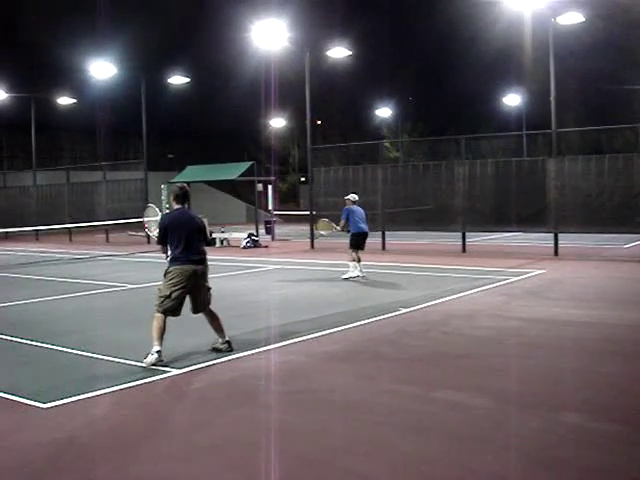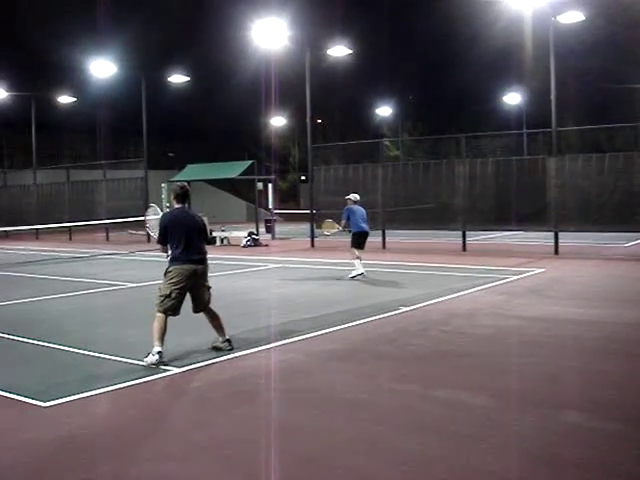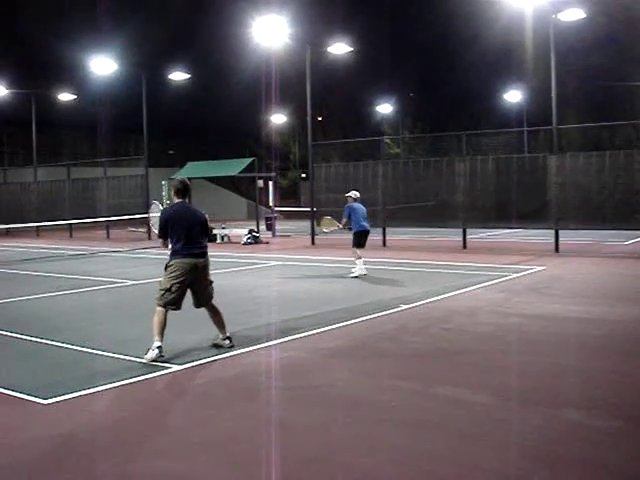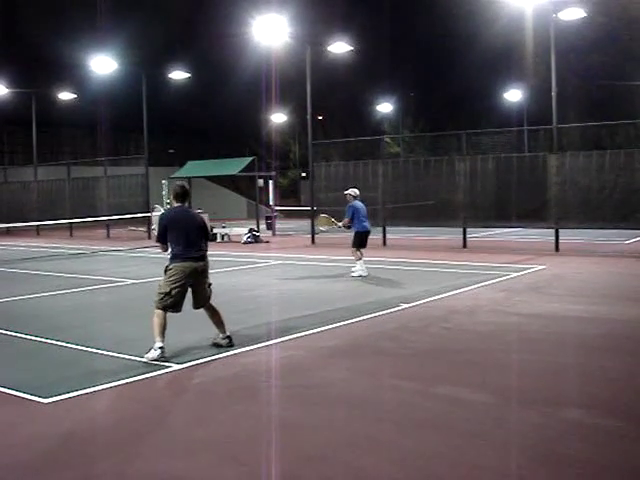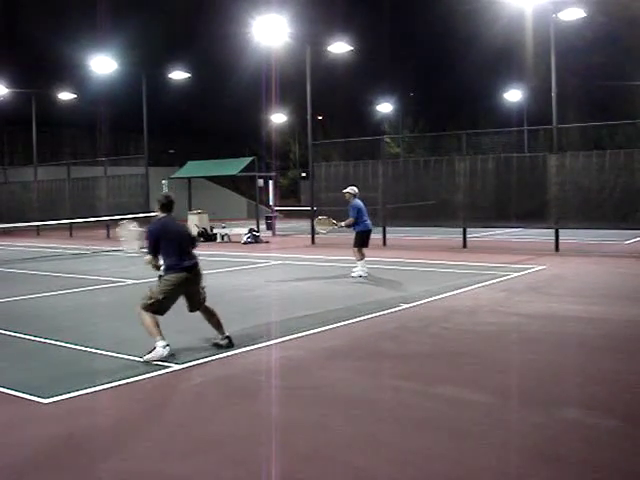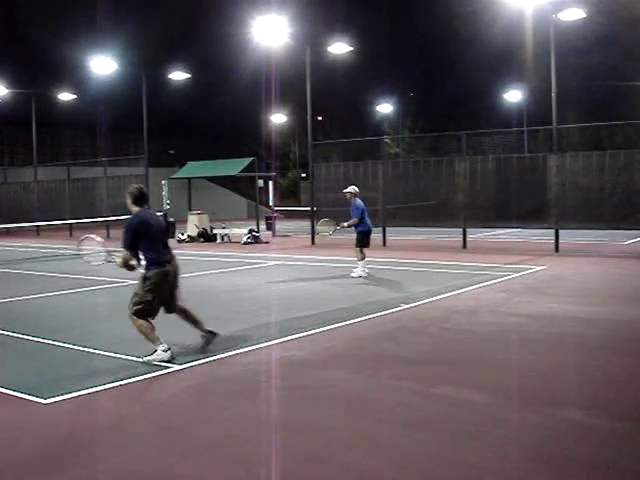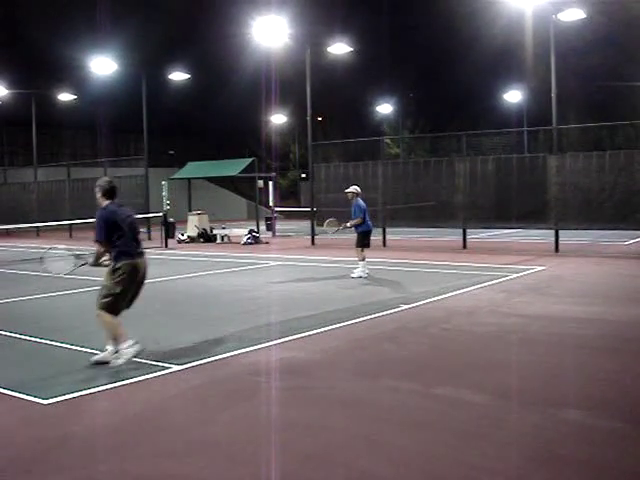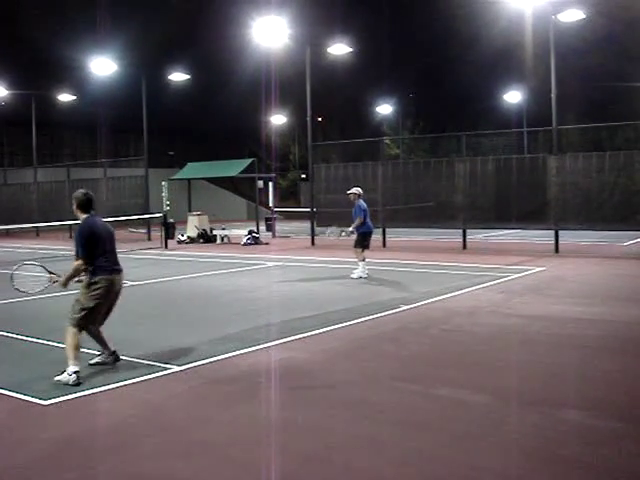
dt=0.2s
person 1, frame 1
left shoulder: (166, 219)
right shoulder: (198, 220)
left elbow: (164, 249)
left hip: (179, 268)
right hip: (200, 266)
left knee: (161, 311)
right knee: (205, 308)
left ankle: (156, 351)
right ankle: (224, 341)
person 1, frame 2
left shoulder: (166, 218)
right shoulder: (198, 219)
left elbow: (164, 248)
left hip: (179, 267)
right hip: (200, 266)
left knee: (162, 311)
right knee: (205, 307)
left ankle: (157, 351)
right ankle: (224, 340)
person 1, frame 3
left shoulder: (167, 213)
right shoulder: (199, 214)
left elbow: (165, 243)
right elbow: (205, 240)
left hip: (179, 262)
right hip: (201, 261)
left knee: (162, 306)
right knee: (207, 303)
left ankle: (157, 347)
right ankle: (225, 337)
person 1, frame 4
left shoulder: (166, 217)
right shoulder: (198, 217)
left elbow: (163, 246)
right elbow: (206, 243)
left hip: (180, 266)
right hip: (201, 264)
left knee: (160, 308)
right knee: (205, 303)
left ankle: (158, 346)
right ankle: (224, 336)
person 1, frame 5
left shoulder: (154, 228)
right shoulder: (182, 226)
left elbow: (153, 258)
left wrist: (156, 264)
left hip: (174, 276)
right hip: (193, 271)
left knee: (146, 310)
right knee: (201, 306)
left ankle: (162, 347)
right ankle: (224, 337)
person 1, frame 6
left shoulder: (134, 222)
right shoulder: (157, 218)
left elbow: (129, 254)
left wrist: (123, 263)
right wrist: (132, 262)
left hip: (156, 272)
right hip: (169, 268)
left knee: (136, 314)
right knee: (174, 306)
left ankle: (163, 349)
right ankle: (205, 331)
person 1, frame 7
left shoulder: (104, 214)
right shoulder: (126, 211)
left elbow: (102, 247)
left wrist: (95, 260)
right wrist: (112, 258)
left hip: (125, 265)
right hip: (139, 262)
left knee: (104, 309)
right knee: (113, 309)
left ankle: (126, 345)
right ankle: (113, 350)
person 1, frame 8
left shoulder: (84, 228)
right shoulder: (103, 225)
left elbow: (81, 263)
left wrist: (65, 280)
right wrist: (85, 272)
left hip: (100, 280)
right hip: (116, 278)
left knee: (75, 325)
right knee: (89, 322)
left ankle: (73, 371)
right ankle: (109, 353)
